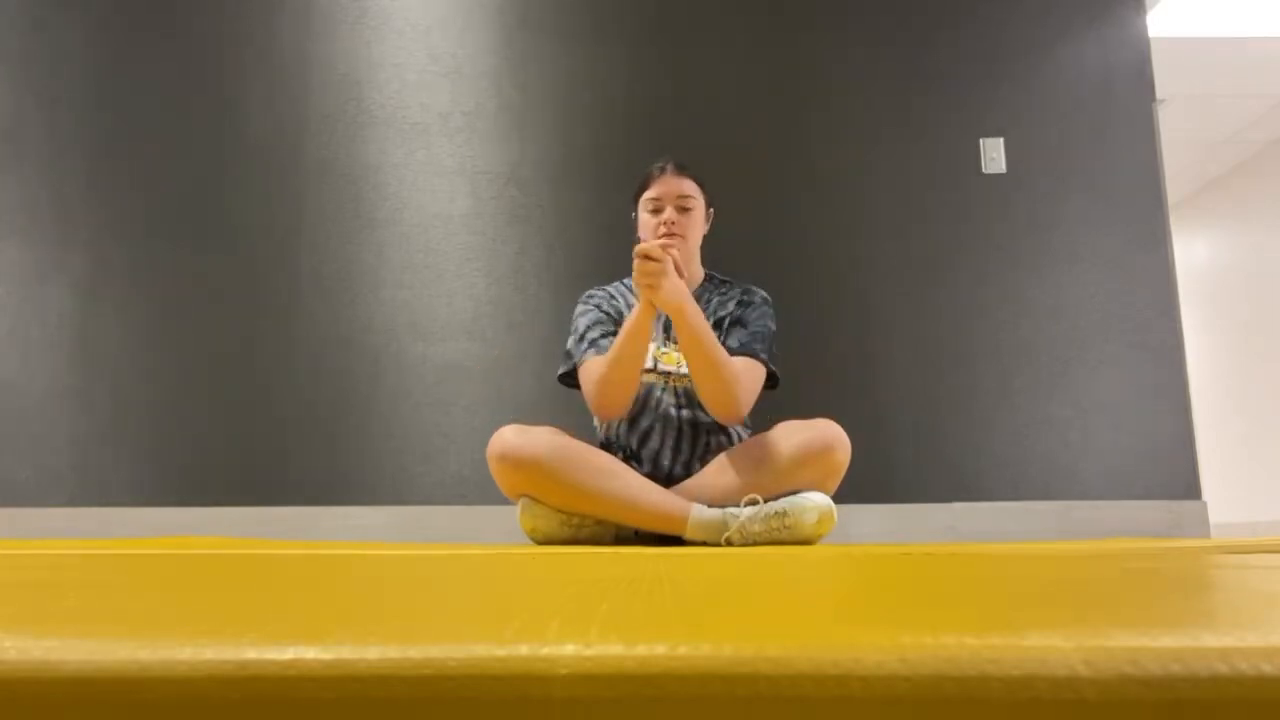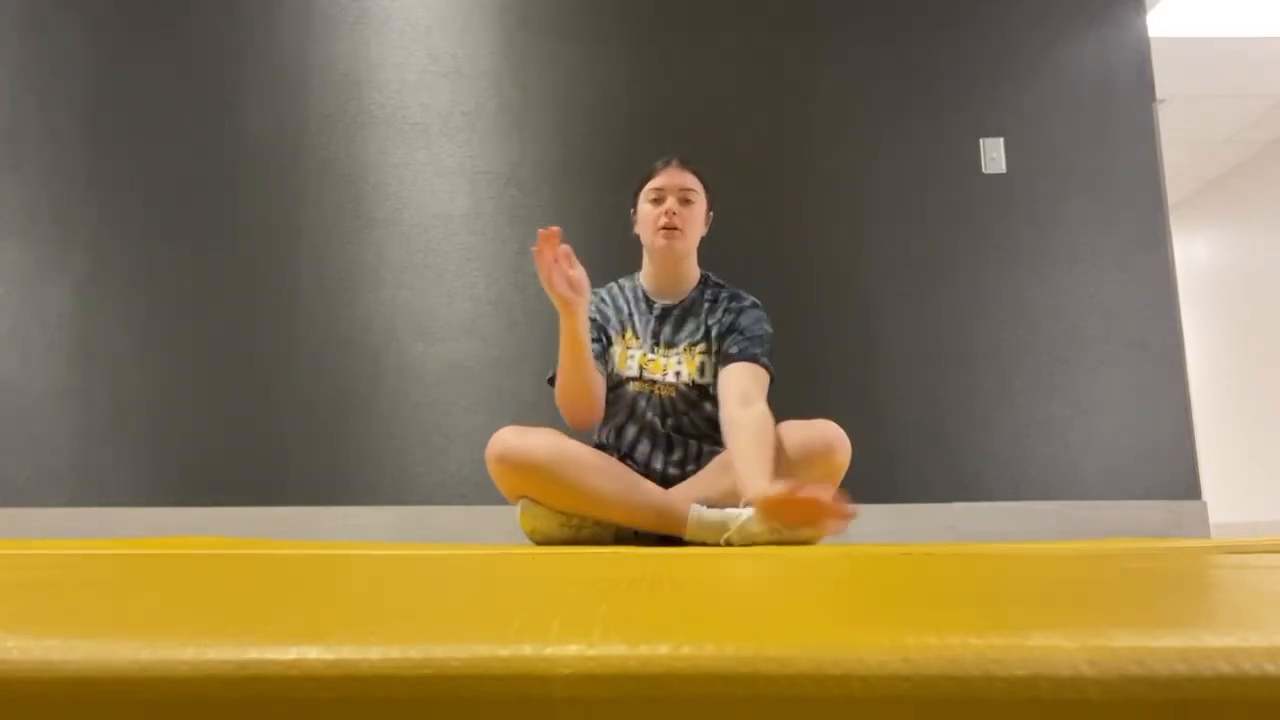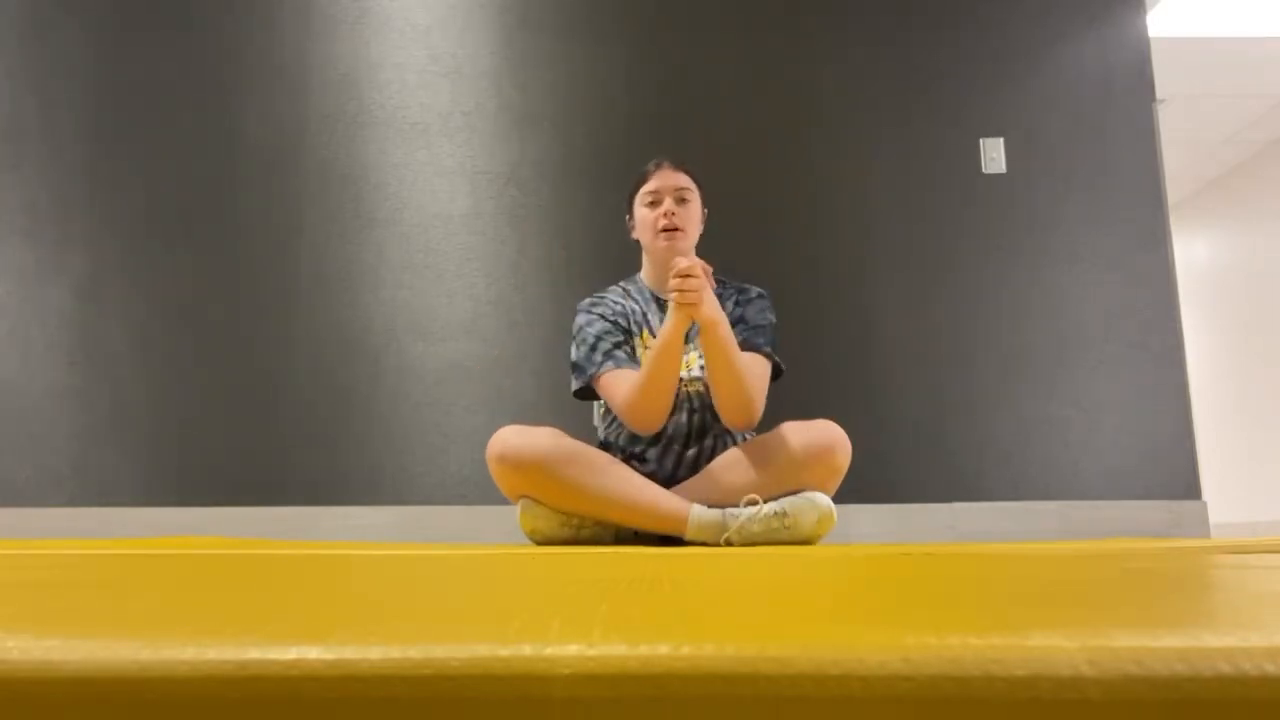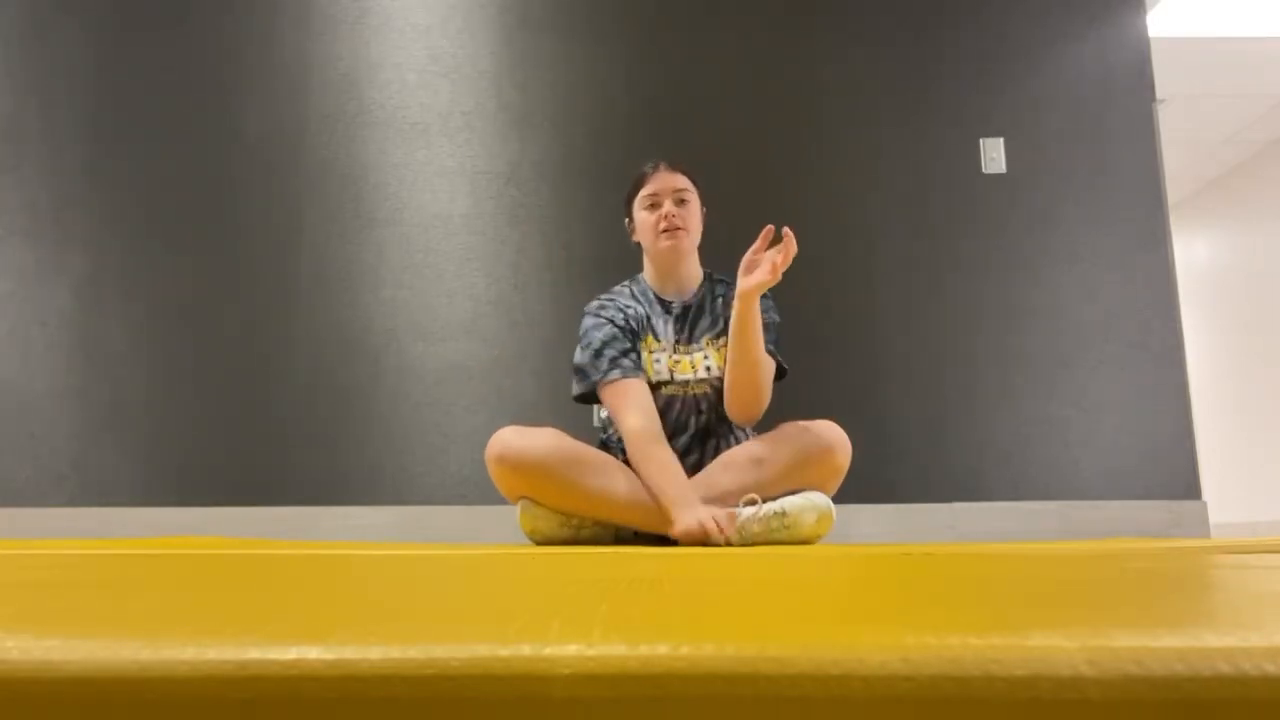
dt=0.5s
person 1, frame 1
left shoulder: (747, 305)
right shoulder: (601, 304)
left elbow: (730, 406)
right elbow: (606, 407)
left wrist: (678, 301)
right wrist: (645, 305)
left hip: (724, 480)
right hip: (621, 486)
left knee: (827, 441)
right knee: (509, 446)
left ankle: (599, 519)
right ankle: (722, 524)
person 1, frame 2
left shoulder: (738, 311)
right shoulder: (597, 306)
left elbow: (744, 404)
right elbow: (582, 416)
left wrist: (762, 487)
right wrist: (572, 312)
right hip: (612, 486)
left knee: (826, 442)
right knee: (508, 448)
left ankle: (603, 522)
right ankle: (727, 523)
person 1, frame 3
left shoulder: (745, 303)
right shoulder: (601, 312)
left elbow: (743, 414)
right elbow: (641, 418)
left wrist: (709, 314)
right wrist: (679, 316)
right hip: (624, 484)
left knee: (827, 442)
right knee: (510, 447)
left ankle: (610, 521)
right ankle: (722, 524)
person 1, frame 4
left shoulder: (746, 305)
right shoulder: (607, 315)
left elbow: (747, 412)
right elbow: (636, 423)
left wrist: (747, 297)
right wrist: (686, 508)
right hip: (631, 485)
left knee: (828, 443)
right knee: (508, 448)
left ankle: (611, 521)
right ankle: (740, 522)
